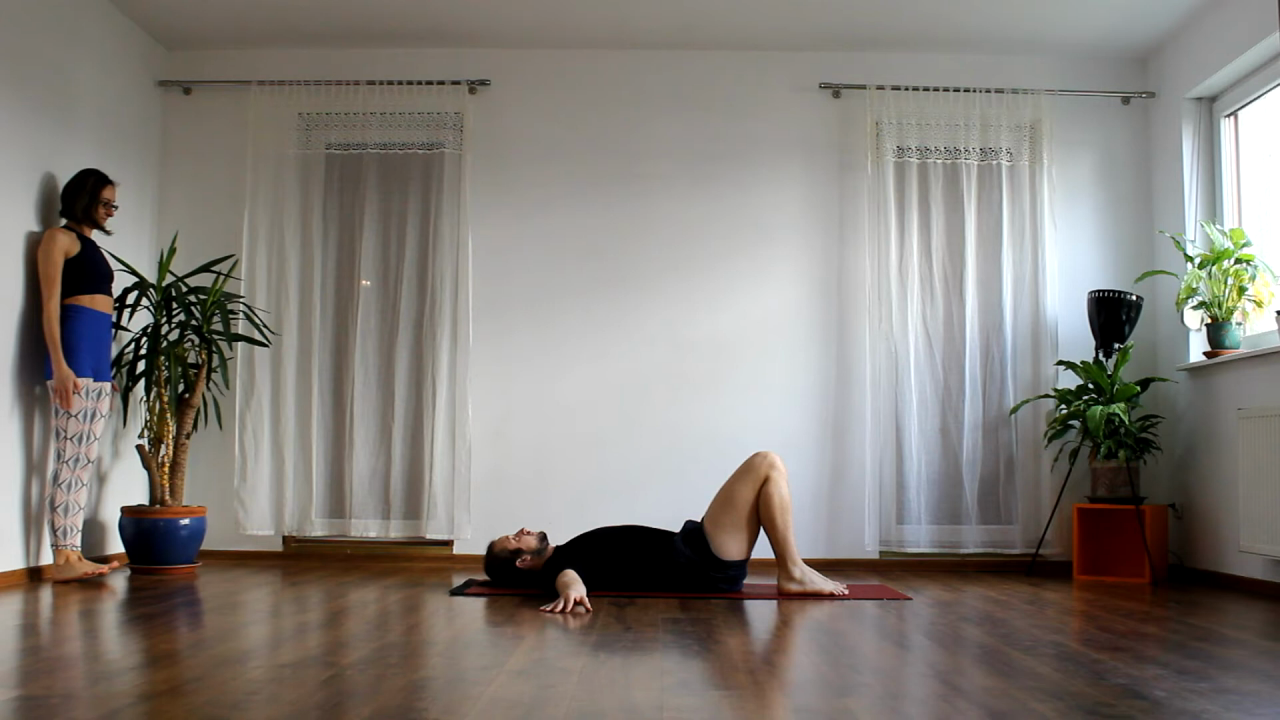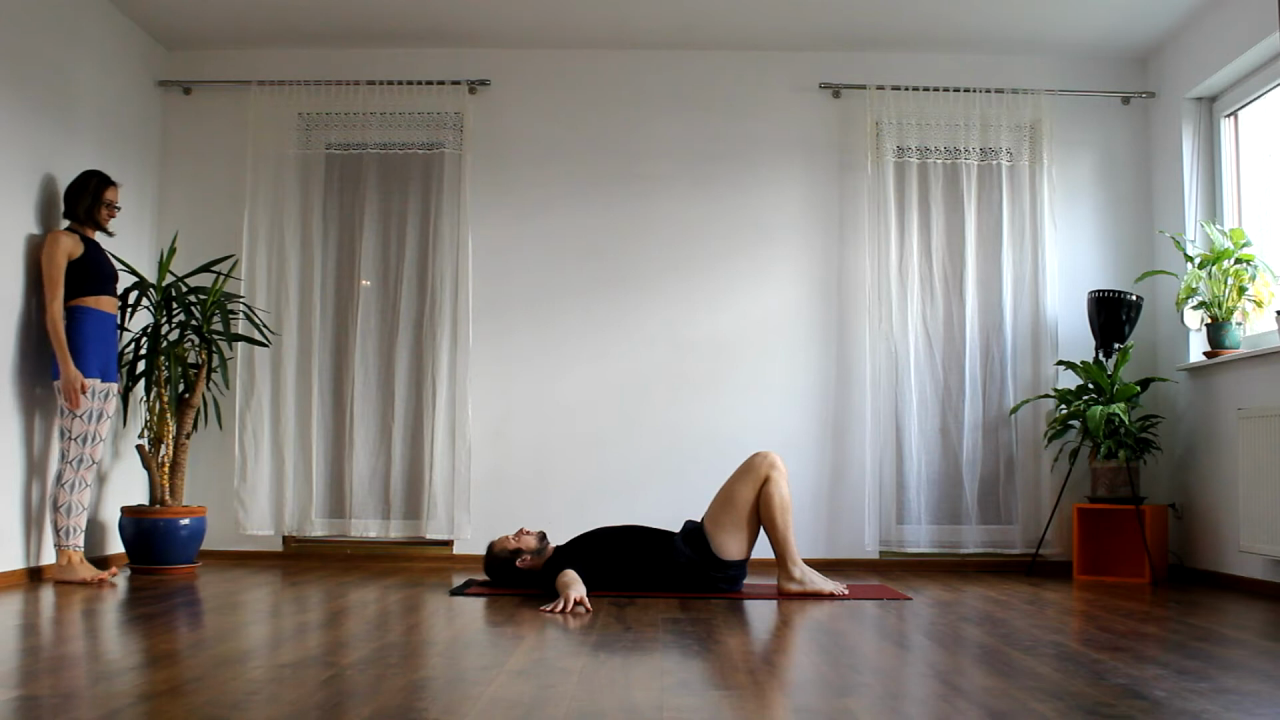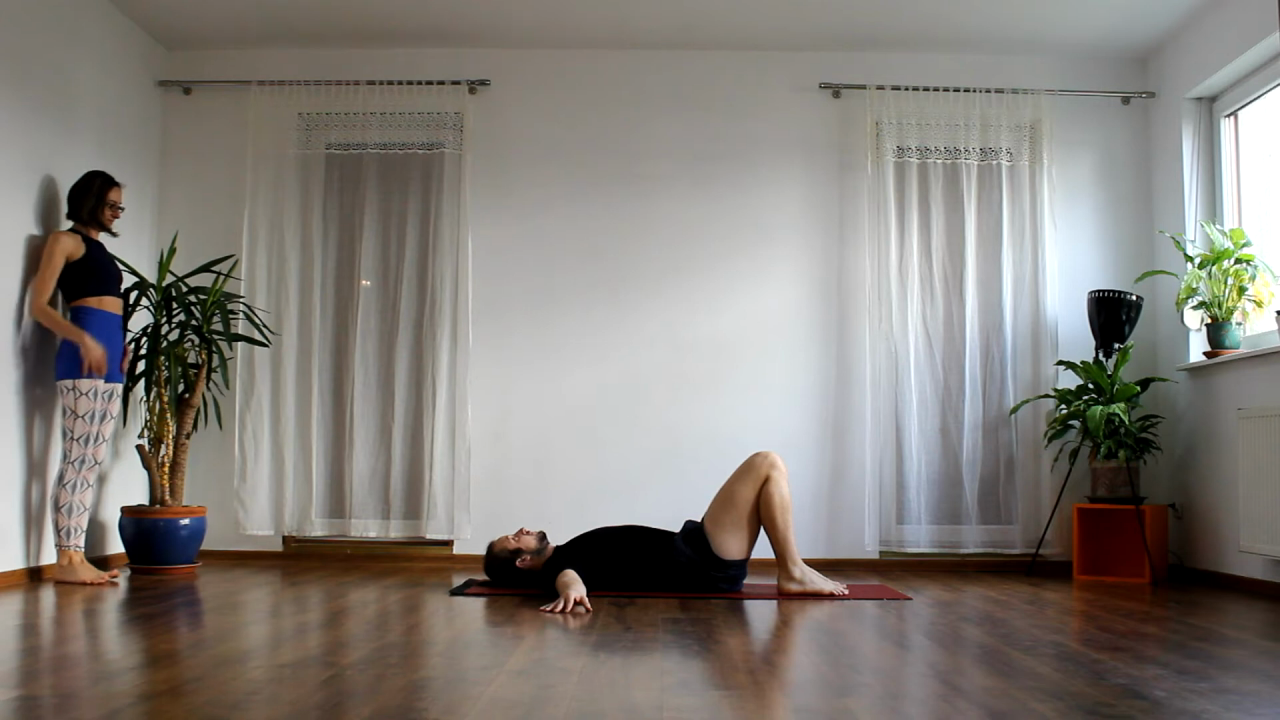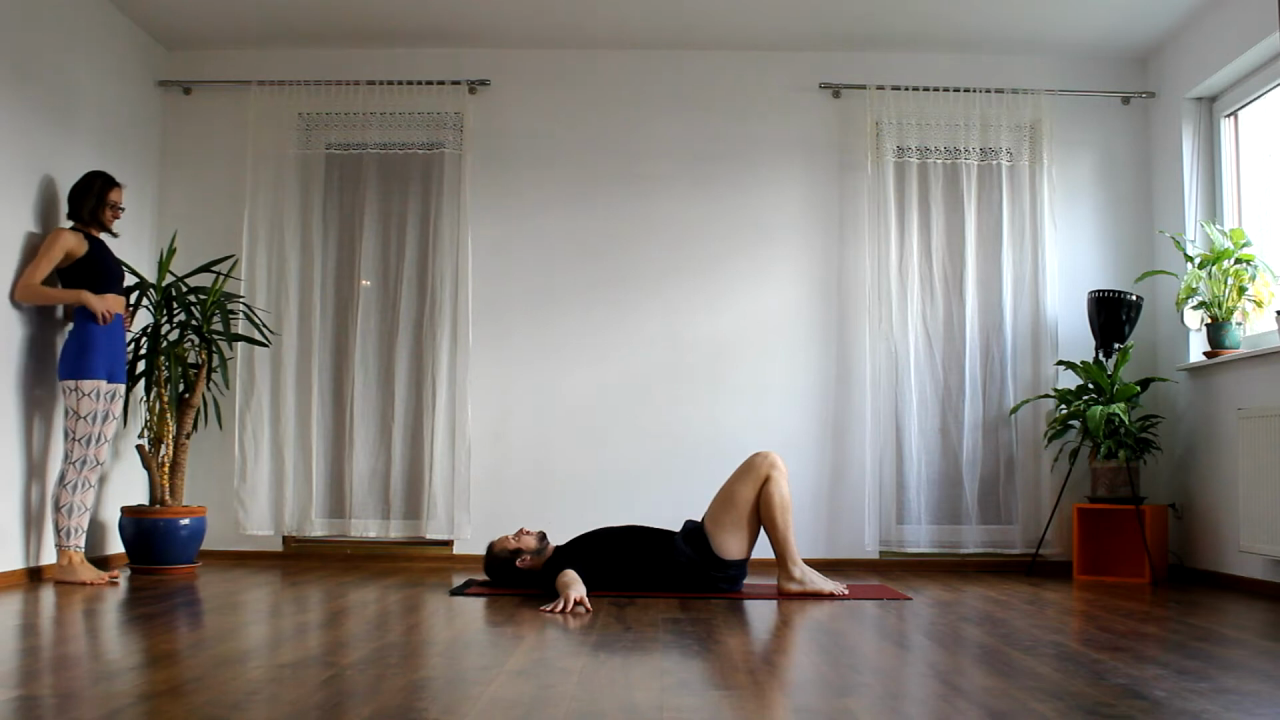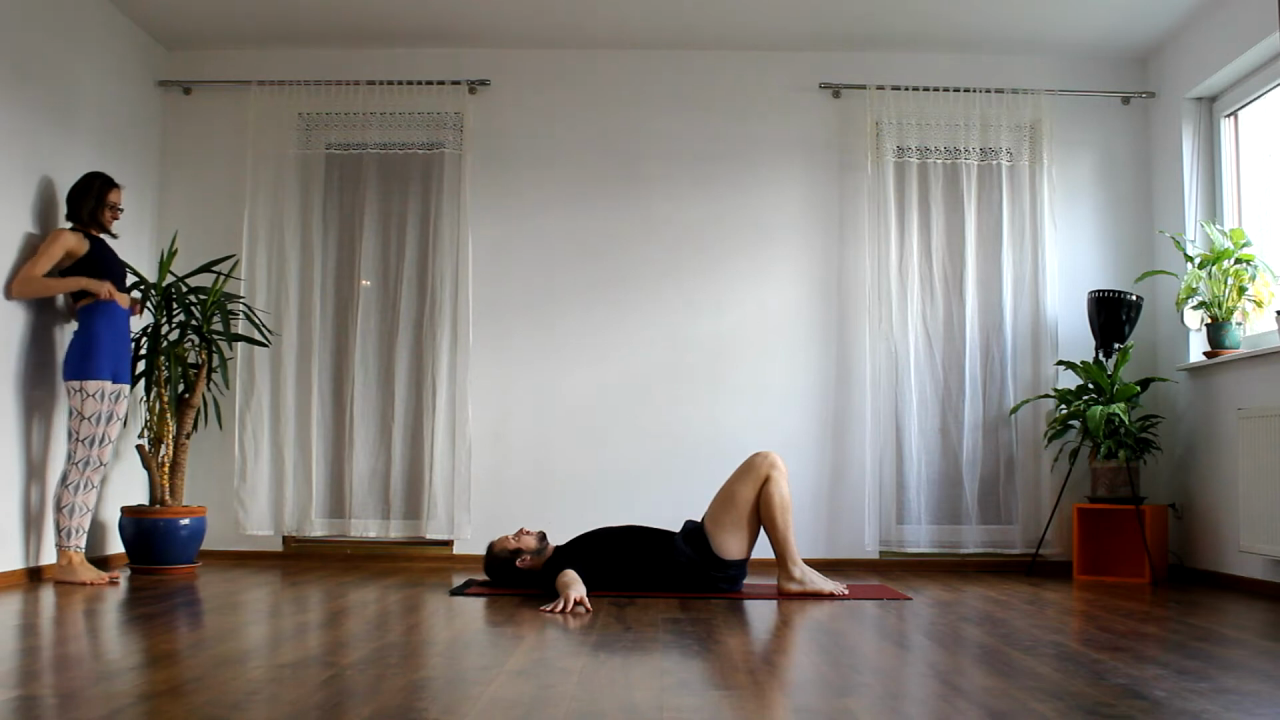
dt=0.3s
person 1, frame 1
left shoulder: (92, 246)
right shoulder: (59, 238)
right elbow: (50, 306)
left wrist: (107, 374)
right wrist: (59, 365)
left hip: (99, 353)
right hip: (75, 348)
left knee: (84, 462)
right knee: (71, 459)
left ankle: (73, 554)
right ankle: (63, 558)
person 1, frame 2
left shoulder: (96, 248)
right shoulder: (62, 240)
right elbow: (54, 309)
left wrist: (113, 370)
right wrist: (67, 367)
left hip: (106, 353)
right hip: (81, 350)
left knee: (88, 462)
right knee: (75, 459)
left ankle: (76, 556)
right ankle: (65, 559)
person 1, frame 3
left shoulder: (99, 247)
right shoulder: (66, 241)
right elbow: (39, 305)
left wrist: (120, 345)
right wrist: (83, 339)
left hip: (108, 356)
right hip: (84, 355)
left knee: (92, 462)
right knee: (77, 459)
left ankle: (77, 557)
right ankle: (65, 560)
person 1, frame 4
left shoulder: (100, 247)
right shoulder: (66, 238)
right elbow: (24, 290)
left wrist: (118, 313)
right wrist: (82, 296)
left hip: (113, 355)
right hip: (88, 351)
left knee: (93, 462)
right knee: (78, 460)
left ankle: (76, 556)
right ankle: (65, 560)
person 1, frame 5
left shoulder: (100, 245)
right shoulder: (67, 239)
right elbow: (21, 285)
left wrist: (125, 303)
right wrist: (83, 281)
left hip: (118, 356)
right hip: (92, 354)
left knee: (97, 463)
right knee: (81, 460)
left ankle: (77, 556)
right ankle: (64, 560)
person 2, frame 1
left shoulder: (560, 556)
right shoulder: (554, 567)
right elbow: (569, 576)
right wrist: (570, 589)
left hip: (694, 554)
right hip: (703, 566)
left knee: (761, 469)
right knee: (766, 464)
left ankle: (793, 571)
right ankle: (793, 574)
person 2, frame 2
left shoulder: (560, 557)
right shoulder: (554, 567)
right elbow: (568, 577)
right wrist: (571, 589)
left hip: (694, 555)
right hip: (704, 566)
left knee: (764, 469)
right knee: (767, 464)
left ankle: (793, 571)
right ankle: (792, 573)
person 2, frame 3
left shoulder: (559, 557)
right shoulder: (555, 568)
right elbow: (570, 577)
right wrist: (570, 589)
left hip: (694, 555)
right hip: (705, 566)
left knee: (763, 468)
right knee: (767, 464)
left ankle: (793, 571)
right ankle: (792, 573)
person 2, frame 4
left shoulder: (561, 556)
right shoulder: (555, 567)
right elbow: (569, 577)
right wrist: (570, 589)
left hip: (695, 555)
right hip: (704, 566)
left knee: (764, 471)
right knee: (767, 464)
left ankle: (793, 571)
right ankle: (793, 573)
person 2, frame 5
left shoulder: (559, 557)
right shoulder: (555, 568)
right elbow: (569, 576)
right wrist: (571, 589)
left hip: (694, 556)
right hip: (704, 566)
left knee: (763, 468)
right knee: (767, 464)
left ankle: (794, 571)
right ankle: (793, 573)
